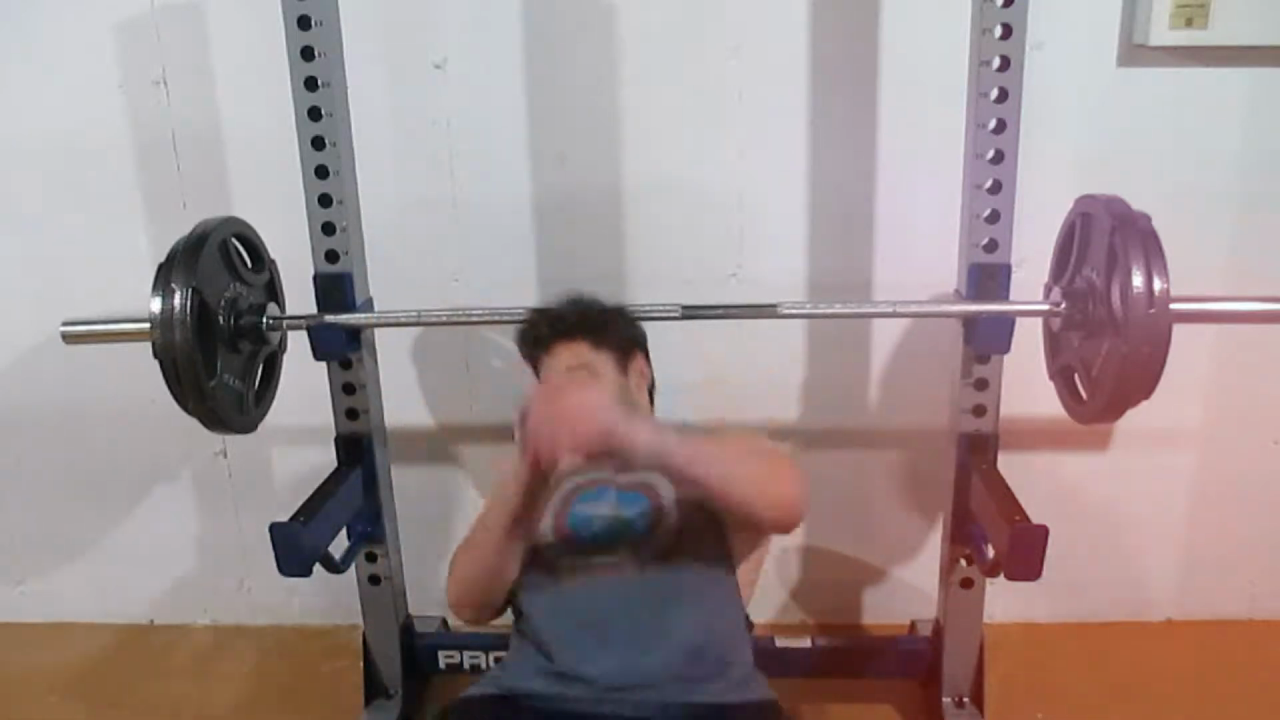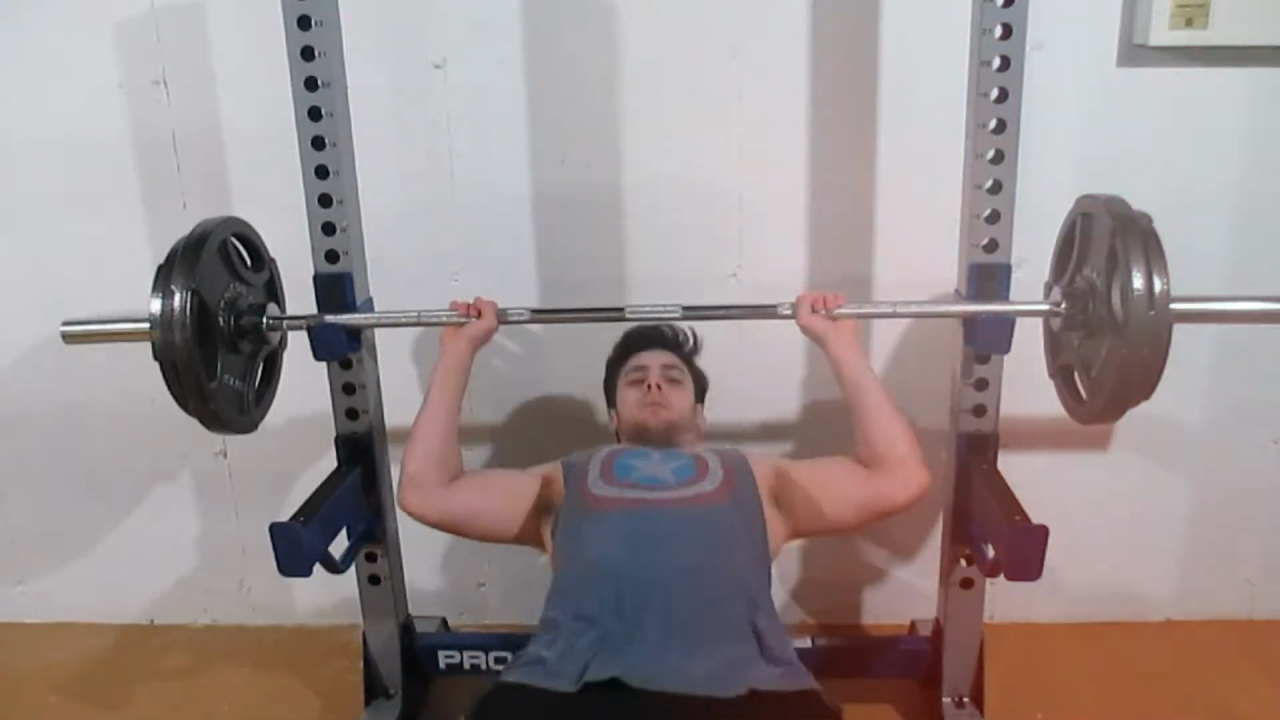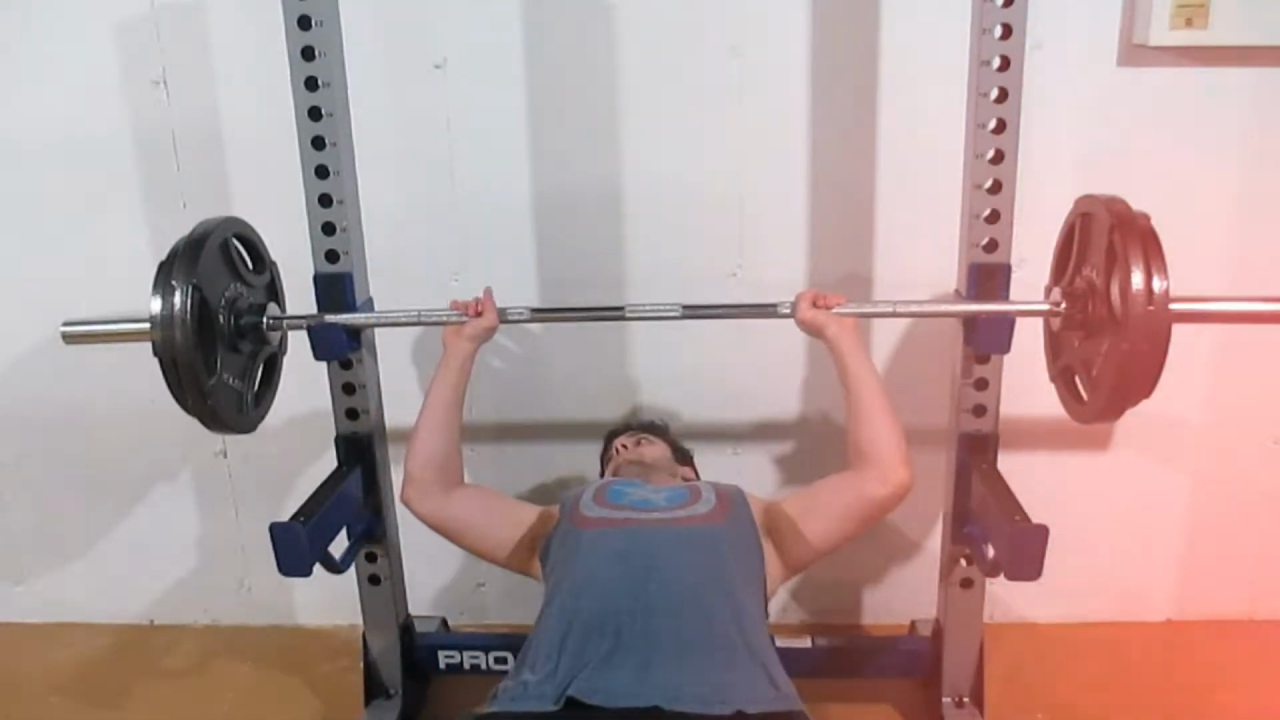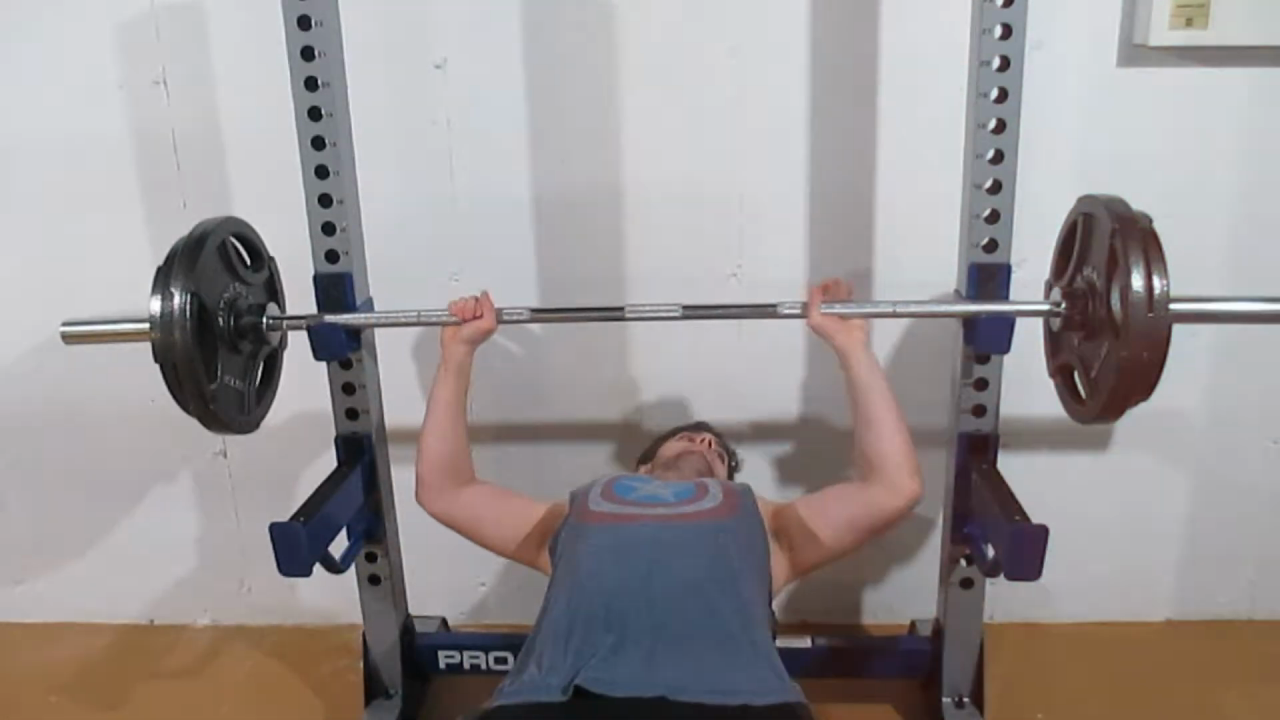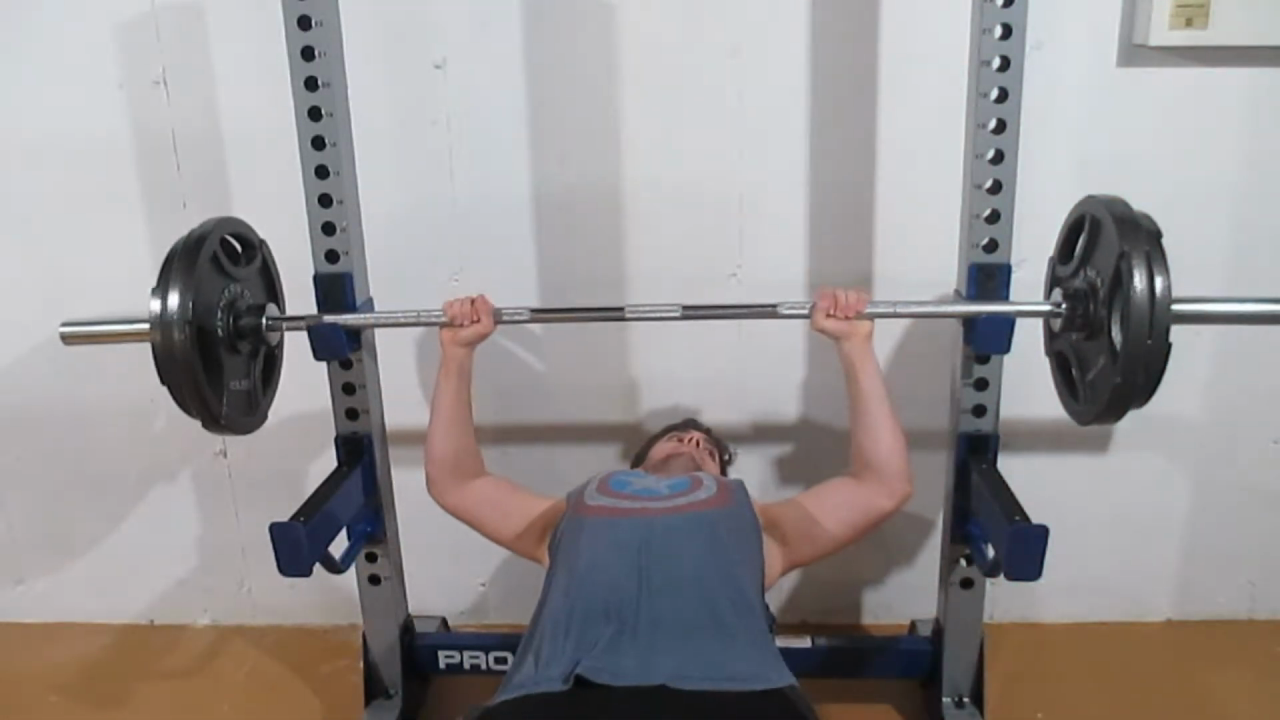
dt=1s
person 1, frame 1
left shoulder: (721, 462)
right shoulder: (534, 488)
left elbow: (781, 499)
right elbow: (469, 601)
left wrist: (634, 438)
right wrist: (526, 476)
person 1, frame 2
left shoulder: (754, 476)
right shoulder: (565, 480)
left elbow: (899, 478)
right elbow: (425, 491)
left wrist: (838, 344)
right wrist: (459, 351)
person 1, frame 3
left shoulder: (748, 517)
right shoulder: (561, 522)
left elbow: (882, 477)
right elbow: (430, 491)
left wrist: (841, 338)
right wrist: (461, 349)
person 1, frame 4
left shoulder: (757, 519)
right shoulder: (574, 515)
left elbow: (892, 488)
right elbow: (443, 488)
left wrist: (851, 345)
right wrist: (458, 351)
person 1, frame 5
left shoulder: (751, 519)
right shoulder: (573, 513)
left elbow: (882, 485)
right elbow: (455, 481)
left wrist: (854, 343)
right wrist: (457, 350)
